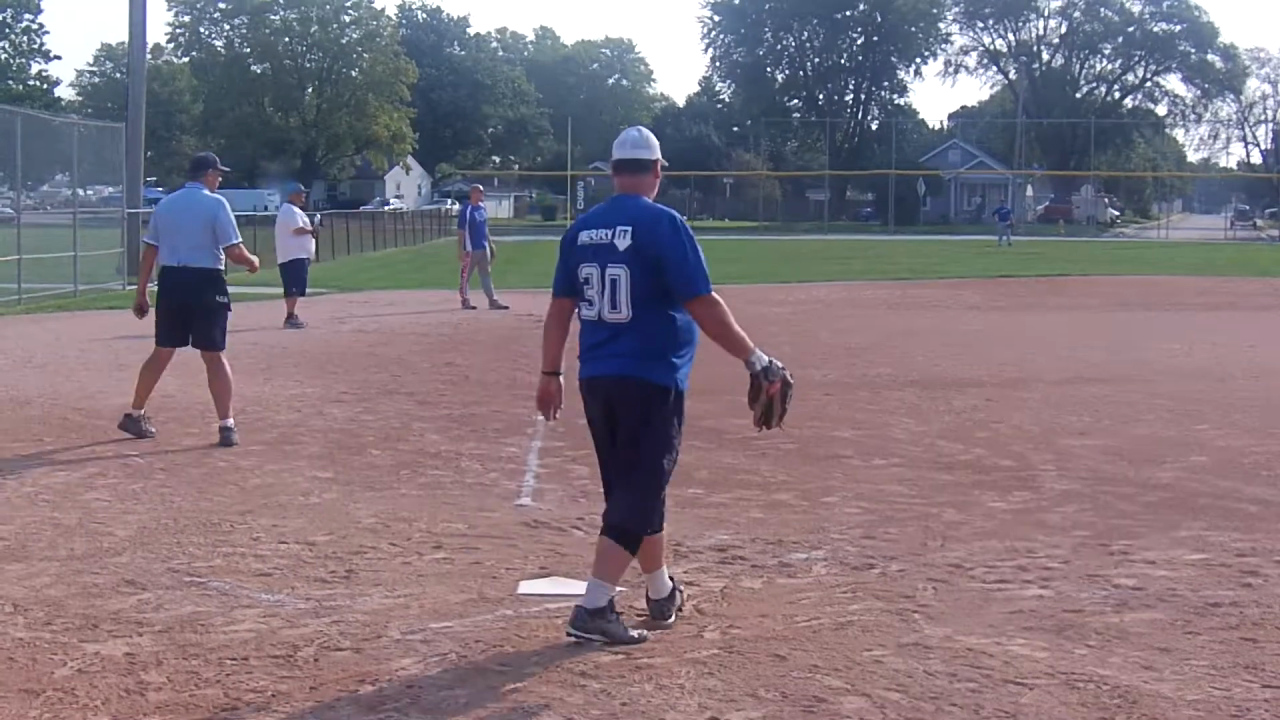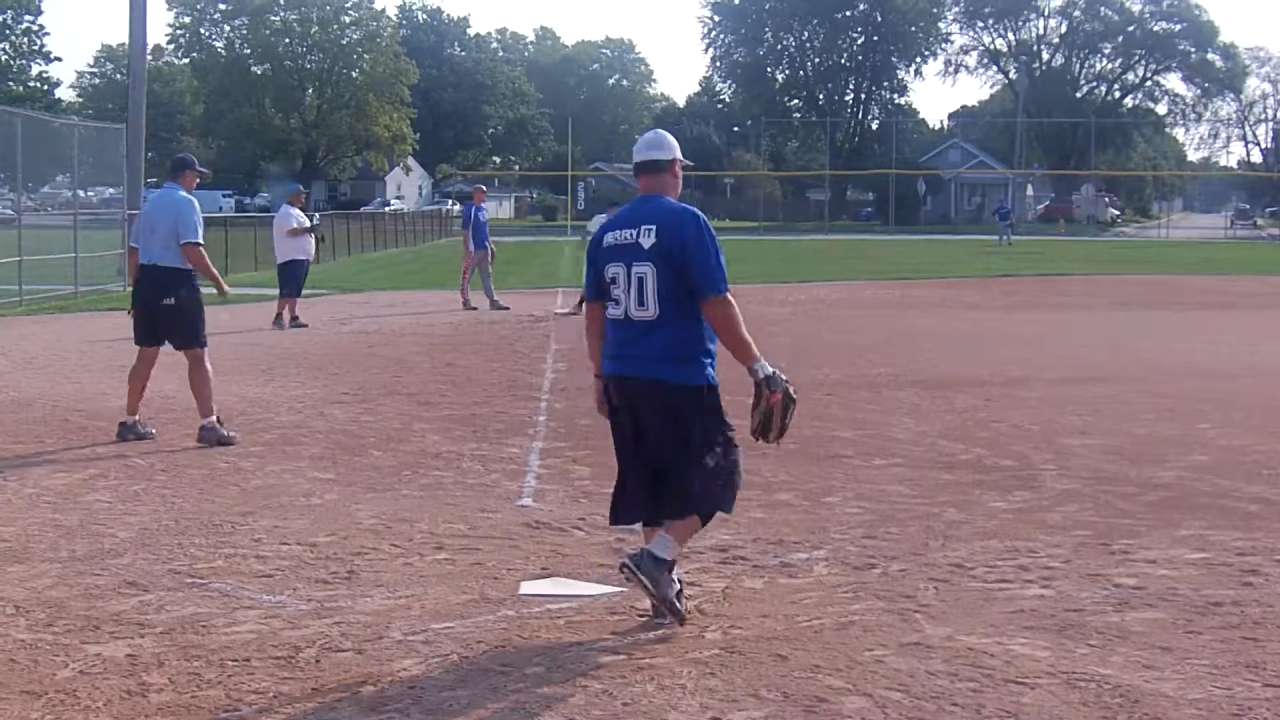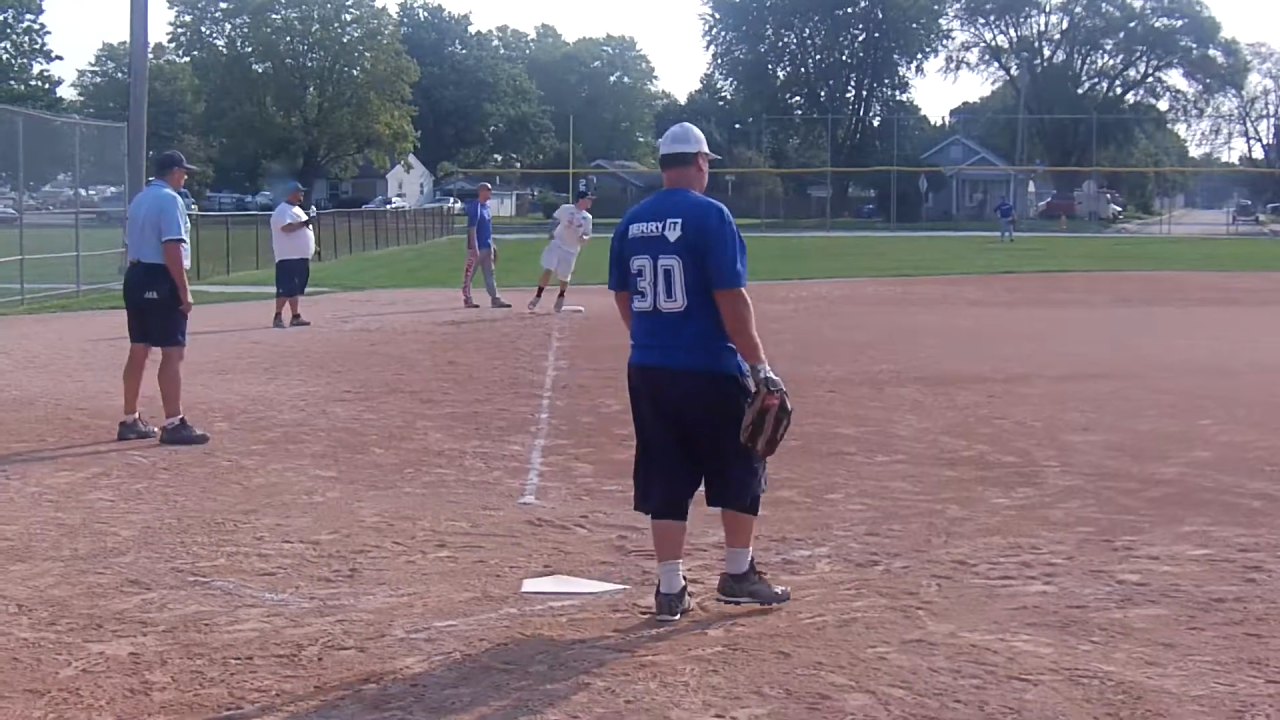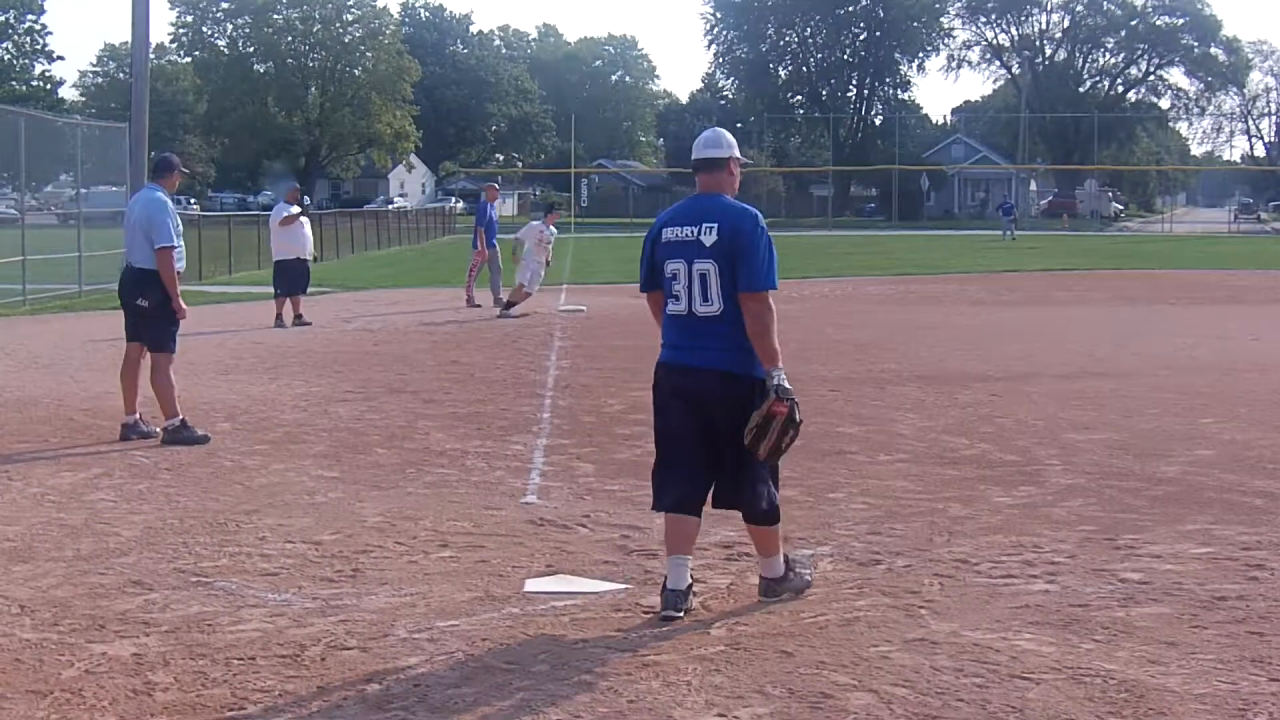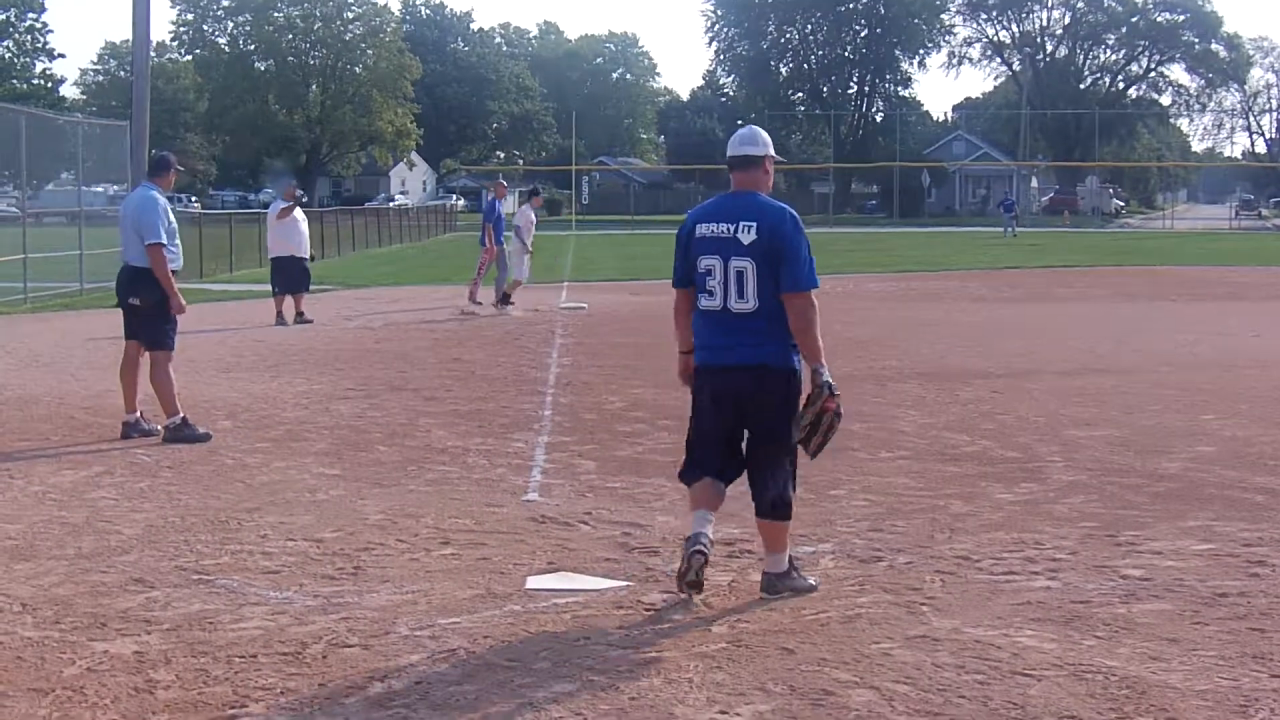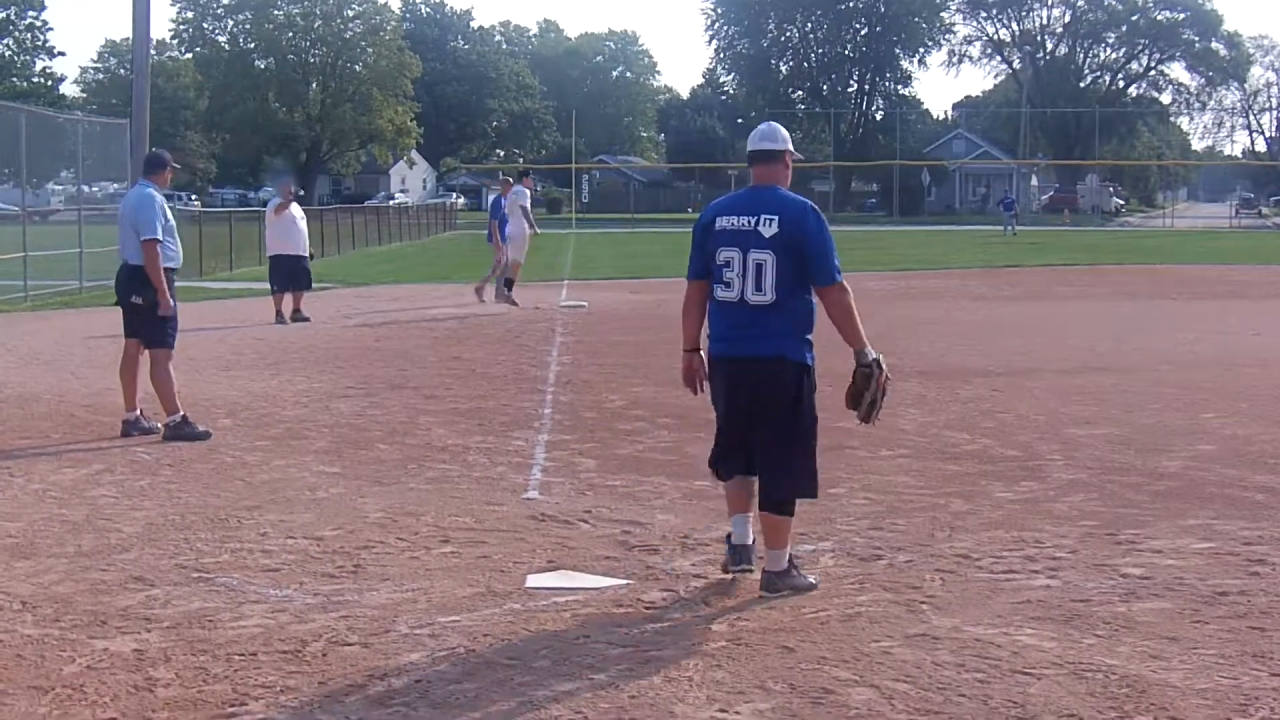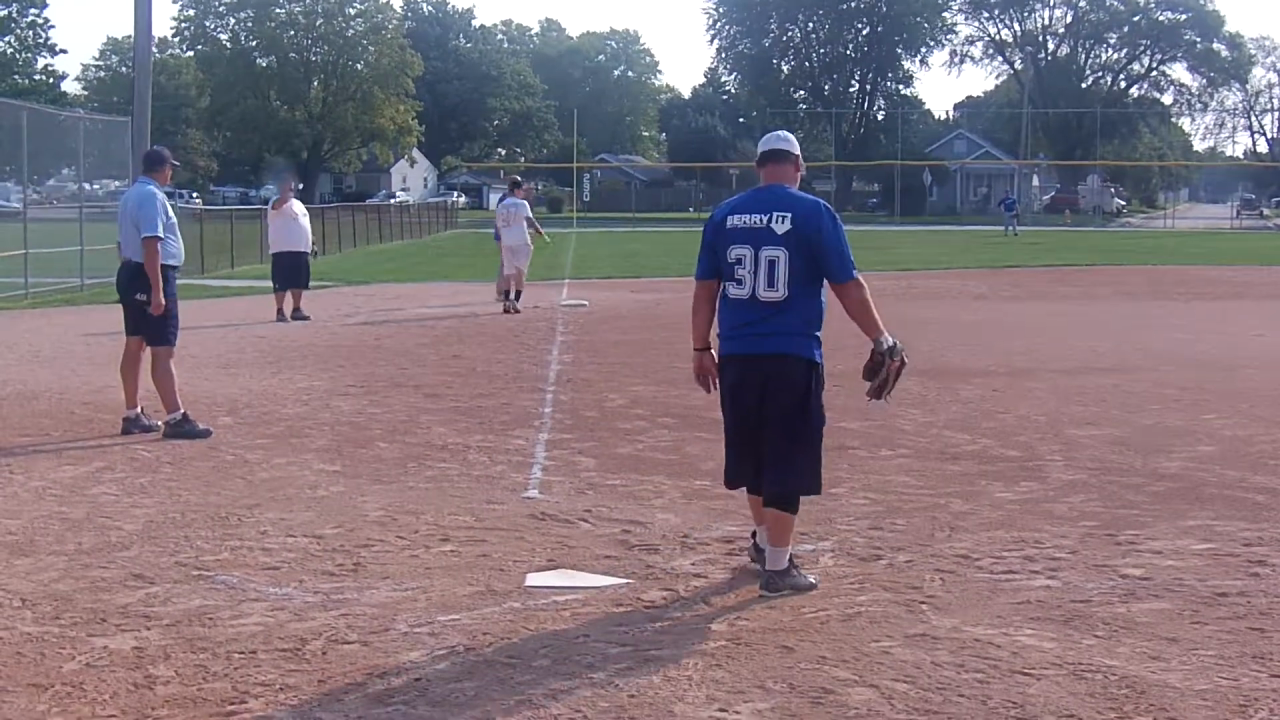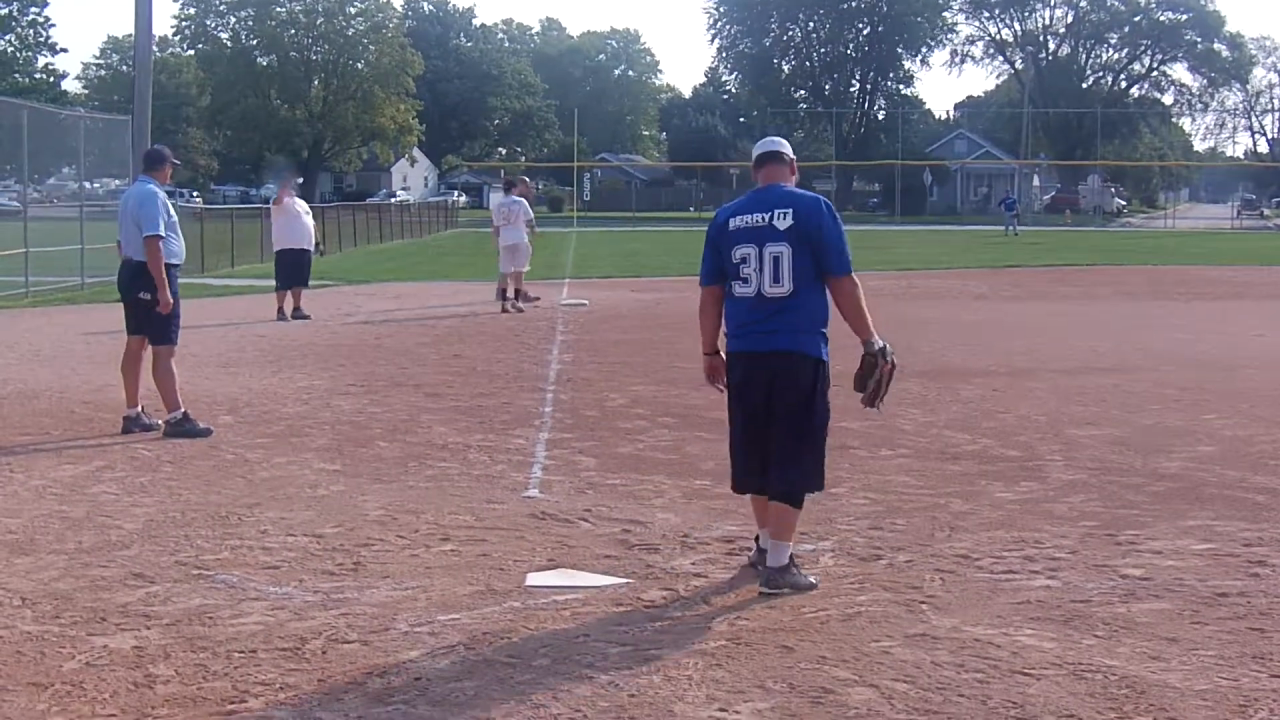
dt=0.2s
person 1, frame 1
left shoulder: (581, 229)
right shoulder: (663, 223)
left elbow: (560, 308)
right elbow: (702, 304)
left wrist: (550, 374)
right wrist: (754, 358)
left hip: (596, 379)
right hip: (651, 381)
left knee: (631, 487)
right knee: (638, 496)
left ankle: (660, 591)
right ankle: (595, 607)
person 1, frame 2
left shoulder: (607, 230)
right shoulder: (687, 222)
left elbow: (595, 312)
right elbow: (717, 306)
left wrist: (601, 374)
right wrist: (757, 366)
left hip: (623, 378)
right hip: (681, 380)
left knee: (649, 484)
right knee: (711, 478)
left ankle: (664, 591)
right ankle: (655, 558)
person 1, frame 3
left shoulder: (631, 222)
right shoulder: (711, 215)
left elbow: (624, 300)
right elbow: (731, 300)
right wrist: (760, 366)
left hip: (648, 370)
right hip: (710, 370)
left knee: (663, 481)
right knee: (740, 469)
left ankle: (669, 589)
right ankle: (738, 574)
person 1, frame 4
left shoulder: (663, 225)
right shoulder: (745, 221)
right elbow: (756, 305)
right wrist: (775, 372)
left hip: (676, 371)
right hip: (737, 372)
left knee: (681, 480)
right knee: (754, 477)
left ankle: (676, 586)
right ankle: (775, 573)
person 1, frame 5
left shoulder: (696, 221)
right shoulder: (781, 219)
left elbow: (684, 298)
right elbow: (798, 303)
left wrist: (688, 353)
right wrist: (820, 369)
left hip: (711, 365)
right hip: (770, 366)
left knee: (708, 462)
right knee: (772, 468)
left ankle: (697, 537)
right ankle: (778, 571)
person 1, frame 6
left shoulder: (714, 215)
right shoulder: (801, 213)
left elbow: (696, 290)
right elbow: (833, 291)
left wrist: (691, 350)
right wrist: (864, 351)
left hip: (727, 357)
right hip: (783, 359)
left knee: (736, 451)
right knee: (780, 461)
left ankle: (739, 541)
right ankle: (777, 568)
person 1, frame 7
left shoulder: (724, 215)
right shoulder: (814, 212)
left elbow: (705, 290)
right elbow: (848, 286)
left wrist: (701, 349)
right wrist: (881, 338)
left hip: (737, 356)
right hip: (793, 356)
left knee: (752, 454)
right knee: (788, 460)
left ankle: (764, 544)
right ankle: (777, 567)
person 1, frame 8
left shoulder: (726, 217)
right shoulder: (814, 208)
left elbow: (710, 294)
right elbow: (843, 283)
left wrist: (711, 351)
right wrist: (870, 340)
left hip: (744, 355)
right hip: (799, 353)
left knee: (756, 454)
right knee: (794, 459)
left ankle: (766, 547)
right ankle: (778, 564)
person 2, frame 1
left shoulder: (165, 204)
right shoulder: (215, 203)
left elbow: (150, 251)
right elbow: (232, 250)
left wrist: (141, 293)
right wrist: (252, 262)
left hip: (170, 283)
right hip: (204, 285)
left knee: (161, 353)
right knee: (215, 357)
left ankle: (135, 416)
right ankle: (227, 426)
person 2, frame 2
left shoulder: (149, 204)
right shoulder: (186, 203)
left elbow: (134, 252)
right elbow: (192, 251)
left wrist: (137, 292)
right wrist: (218, 282)
left hip: (146, 282)
right hip: (176, 284)
left knee: (146, 355)
right knee: (196, 354)
left ankle: (130, 422)
right ankle: (210, 423)
person 2, frame 3
left shoulder: (139, 199)
right shoulder: (170, 200)
right elbow: (172, 250)
right wrist: (184, 290)
left hip: (136, 278)
right hip: (160, 281)
left knee: (138, 352)
right knee: (173, 353)
left ankle: (130, 421)
right ankle: (173, 424)
person 2, frame 4
left shoulder: (136, 200)
right shoulder: (161, 204)
right elbow: (164, 257)
right wrist: (176, 298)
left hip: (132, 281)
right hip: (152, 285)
left knee: (134, 352)
right knee: (162, 358)
left ankle: (131, 421)
right ankle: (174, 425)
person 2, frame 5
left shoulder: (133, 199)
right shoulder: (154, 202)
right elbow: (156, 253)
right wrist: (174, 294)
left hip: (130, 279)
right hip: (149, 284)
left knee: (133, 350)
right knee: (161, 355)
left ankle: (132, 419)
right ankle: (175, 423)
person 2, frame 6
left shoulder: (130, 197)
right shoulder: (151, 199)
right elbow: (150, 249)
right wrist: (163, 292)
left hip: (129, 278)
right hip: (149, 282)
left knee: (133, 348)
right knee: (161, 353)
left ankle: (132, 418)
right ankle: (175, 421)
person 2, frame 7
left shoulder: (130, 195)
right shoulder: (152, 196)
right elbow: (151, 246)
right wrist: (157, 290)
left hip: (129, 275)
right hip: (151, 279)
left knee: (134, 346)
right knee: (163, 351)
left ankle: (133, 416)
right ankle: (176, 419)
person 2, frame 8
left shoulder: (130, 194)
right shoulder: (153, 195)
left elbow: (122, 242)
right elbow: (152, 245)
right wrist: (163, 288)
left hip: (130, 274)
right hip: (152, 277)
left knee: (135, 345)
right knee: (164, 350)
left ankle: (133, 415)
right ankle: (176, 418)
